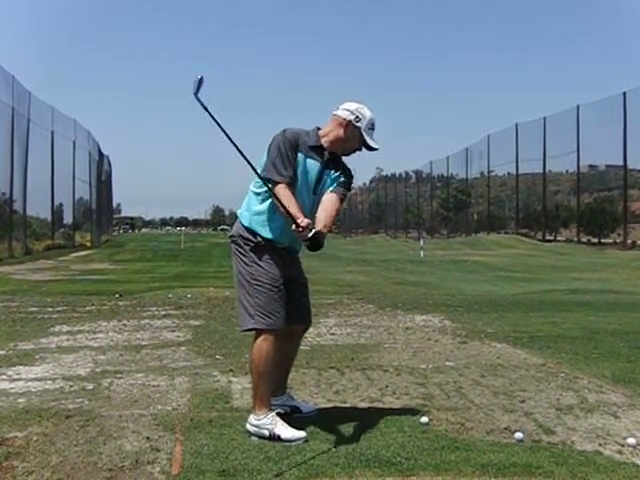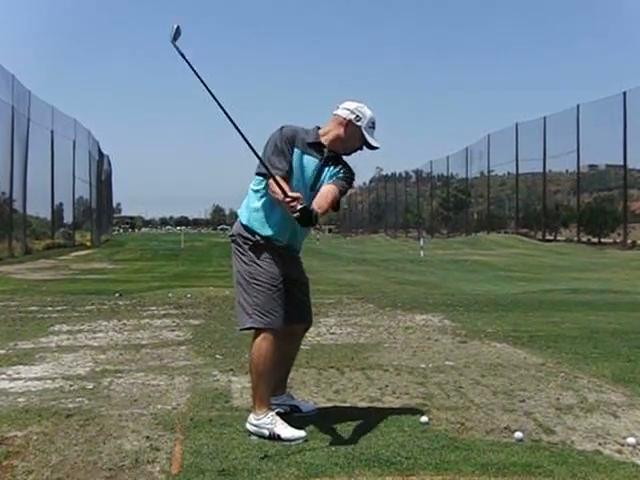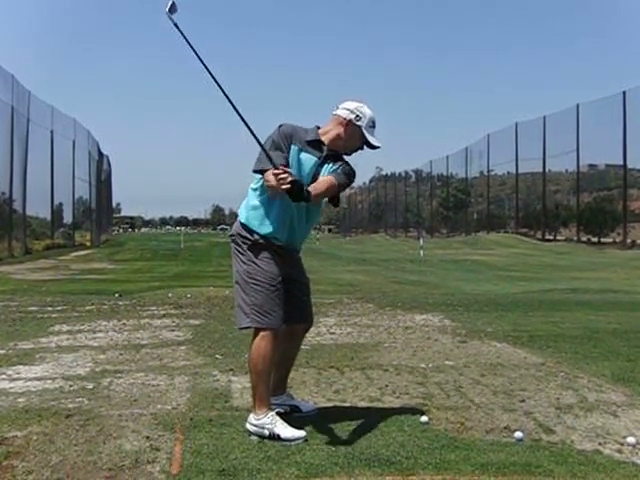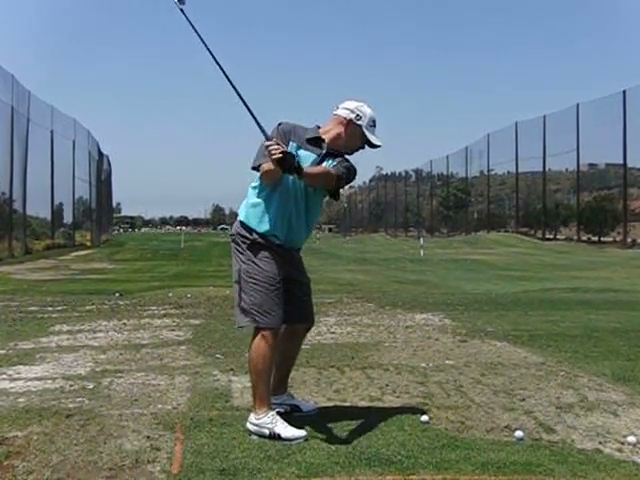
dt=0.4s
person 1, frame 1
left shoulder: (341, 172)
right shoulder: (290, 140)
left elbow: (330, 202)
right elbow: (280, 187)
left wrist: (319, 231)
right wrist: (300, 219)
left hip: (287, 249)
right hip: (256, 241)
left knee: (296, 325)
right knee: (269, 326)
left ankle: (278, 395)
right ankle: (261, 415)
person 1, frame 2
left shoulder: (341, 170)
right shoulder: (288, 137)
left elbow: (329, 194)
right elbow: (274, 183)
left wrist: (313, 212)
right wrist: (291, 201)
left hip: (288, 248)
right hip: (256, 240)
left knee: (297, 324)
right knee: (268, 326)
left ankle: (277, 395)
right ankle: (261, 415)
person 1, frame 3
left shoulder: (342, 168)
right shoulder: (288, 135)
left elbow: (327, 186)
right elbow: (270, 180)
left wrist: (305, 191)
right wrist: (286, 185)
left hip: (288, 248)
right hip: (256, 240)
left knee: (298, 323)
right knee: (268, 326)
left ankle: (278, 395)
right ankle: (260, 414)
person 1, frame 4
left shoulder: (342, 165)
right shoulder: (287, 133)
left elbow: (323, 177)
right elbow: (267, 176)
left wrist: (297, 169)
right wrist: (278, 165)
left hip: (289, 248)
right hip: (256, 240)
left knee: (299, 323)
right knee: (268, 325)
left ankle: (278, 394)
right ankle: (261, 414)
